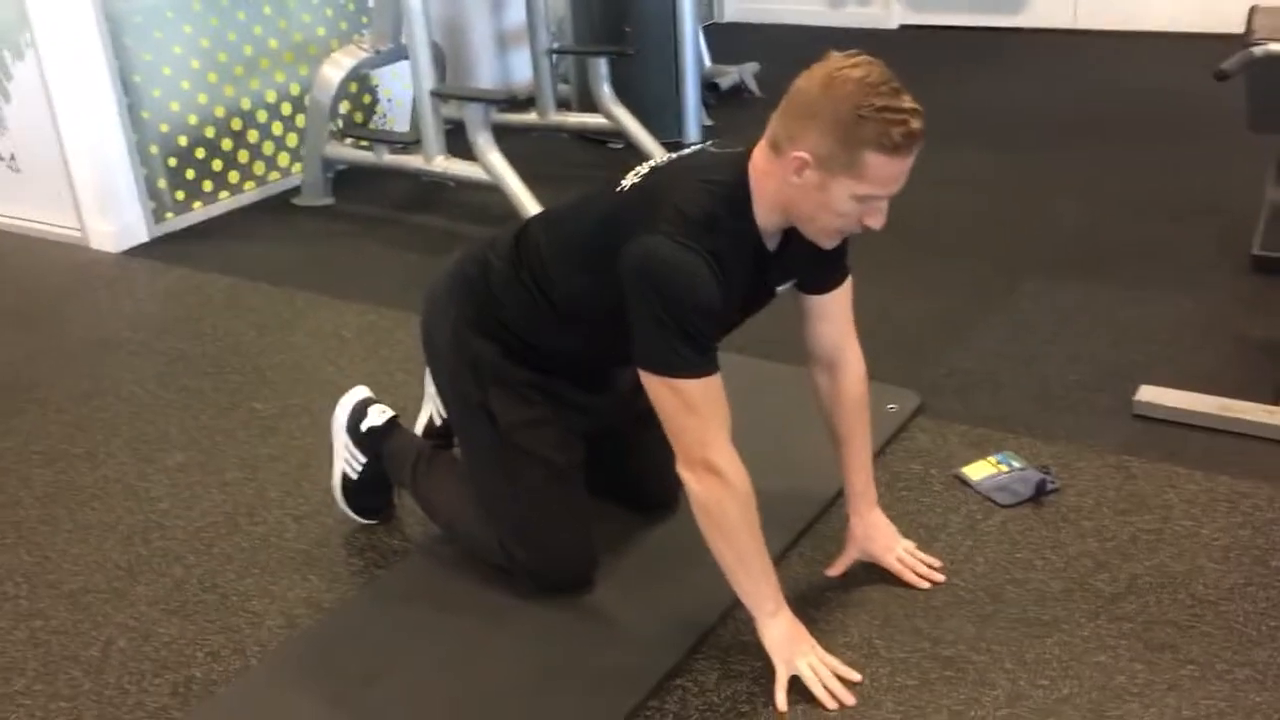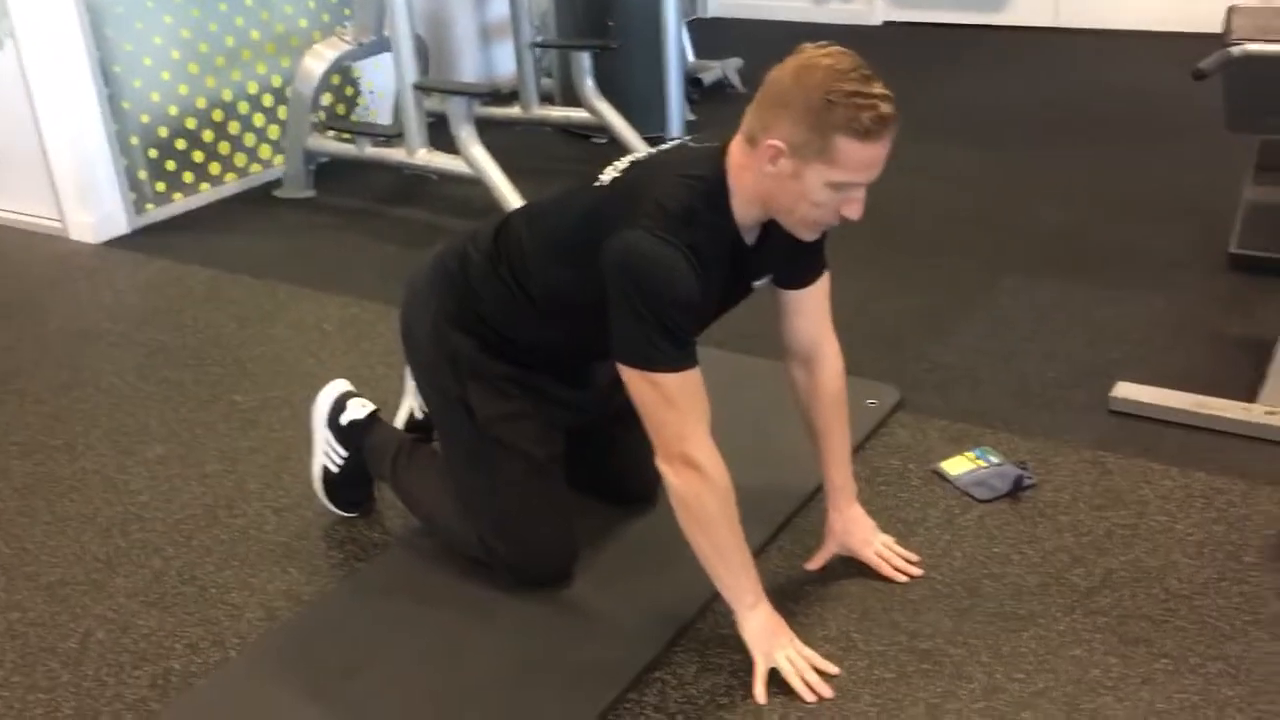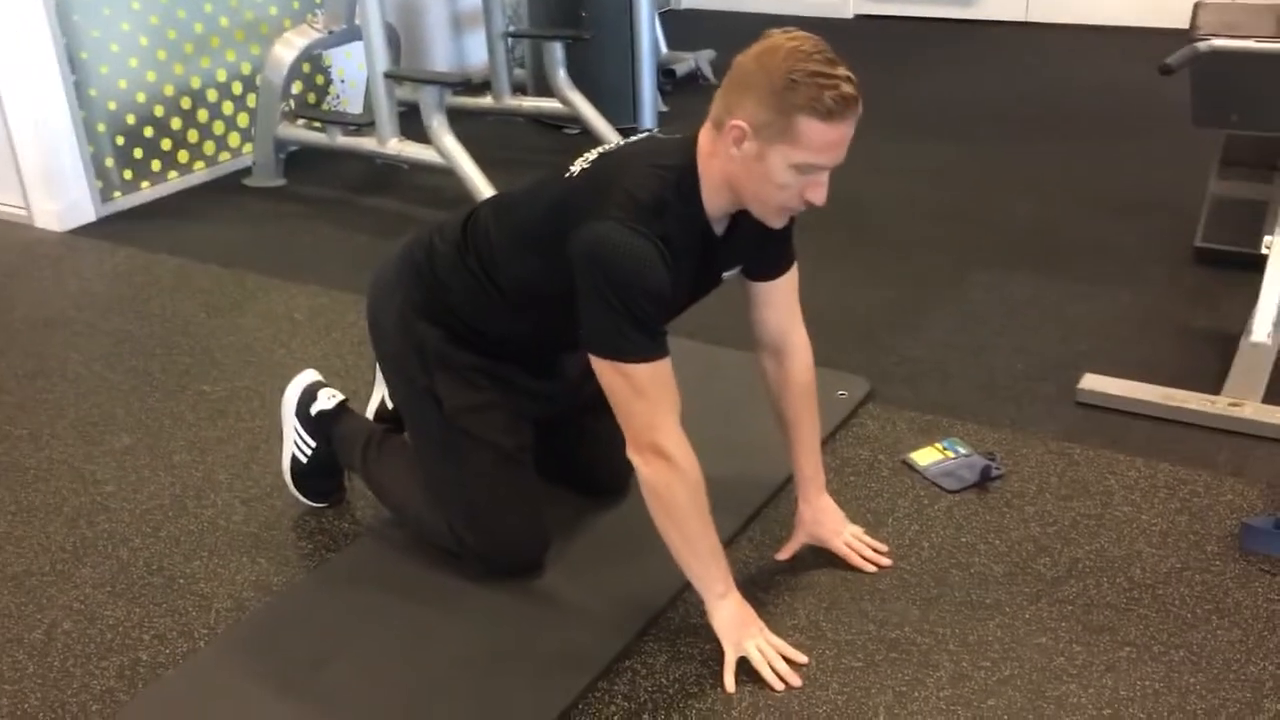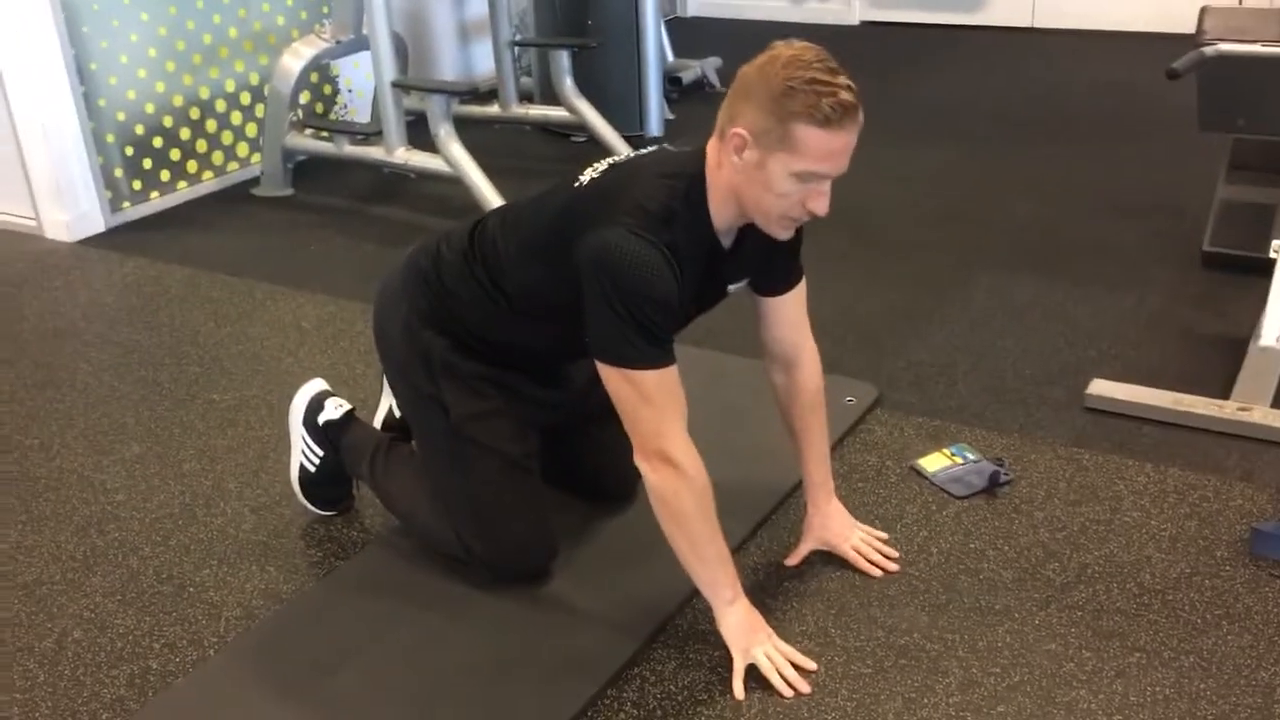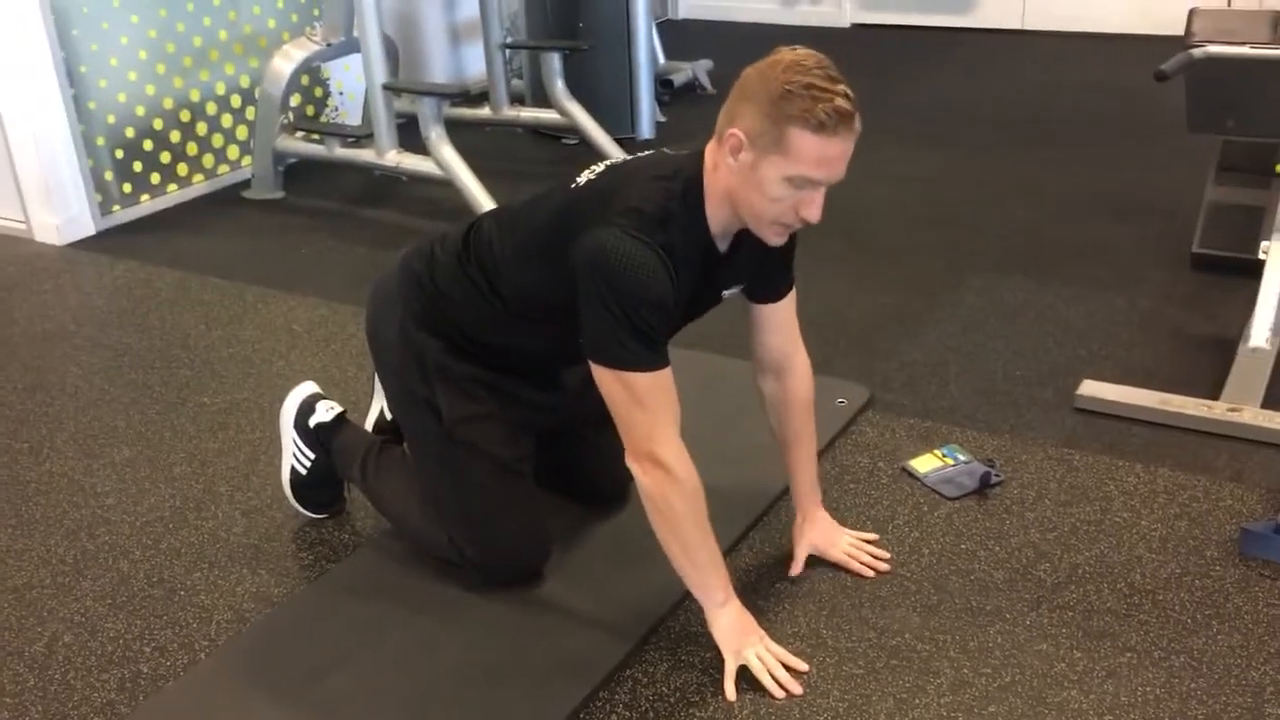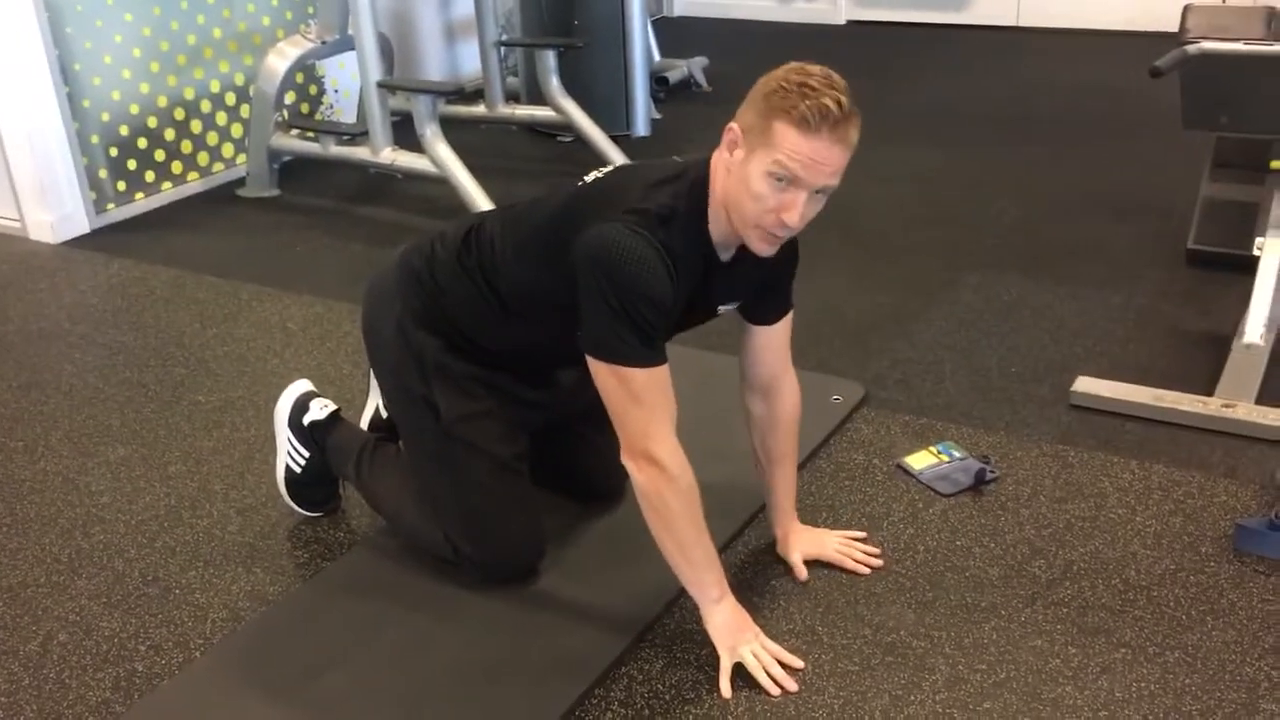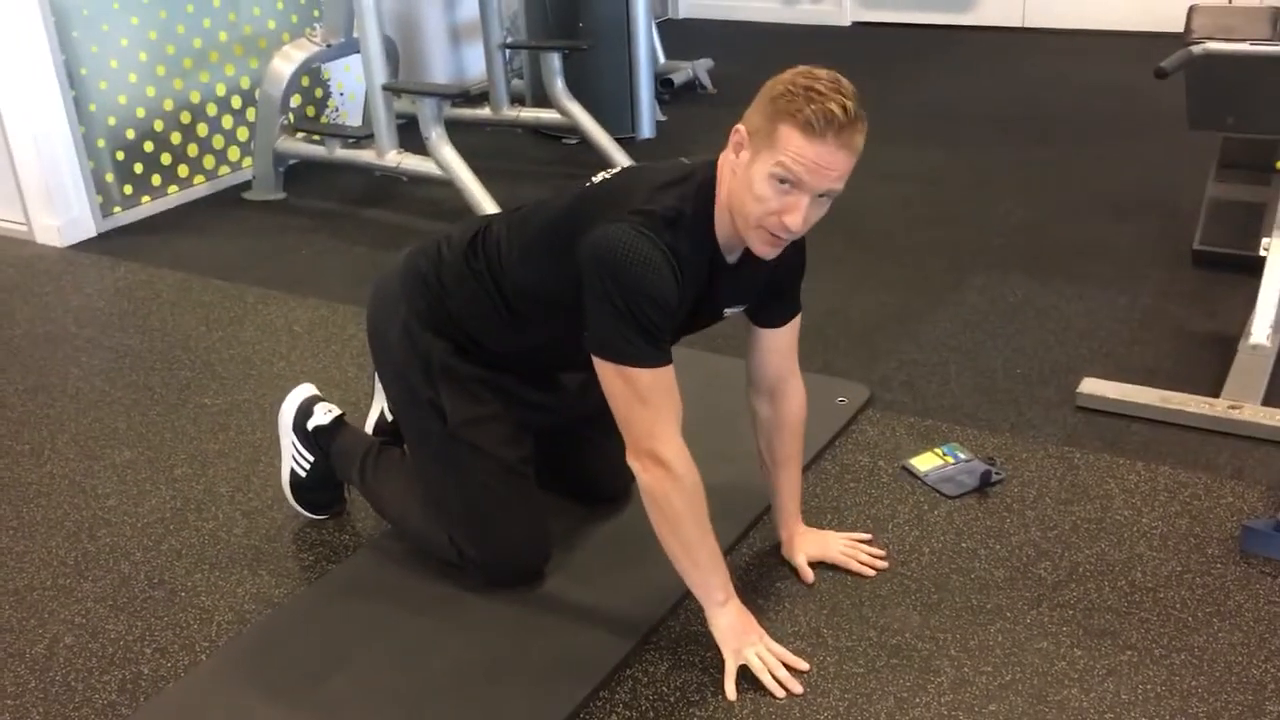
dt=0.2s
person 1, frame 1
left shoulder: (808, 205)
right shoulder: (675, 251)
left elbow: (836, 360)
right elbow: (707, 463)
left wrist: (866, 514)
right wrist: (775, 620)
left hip: (585, 338)
right hip: (488, 333)
left knee: (653, 492)
right knee: (556, 561)
left ankle: (499, 422)
right ankle: (382, 440)
person 1, frame 2
left shoulder: (788, 200)
right shoulder: (655, 246)
left elbow: (814, 354)
right elbow: (686, 456)
left wrist: (844, 508)
right wrist: (754, 613)
left hip: (564, 333)
right hip: (468, 329)
left knee: (632, 485)
right knee: (536, 555)
left ankle: (469, 415)
right ankle: (363, 434)
person 1, frame 3
left shoulder: (759, 193)
right shoulder: (624, 237)
left elbow: (784, 345)
right elbow: (658, 446)
left wrist: (814, 499)
right wrist: (724, 603)
left hip: (532, 325)
right hip: (435, 321)
left knee: (603, 476)
right knee: (507, 545)
left ankle: (470, 412)
right ankle: (332, 425)
person 1, frame 4
left shoulder: (766, 205)
right shoulder: (631, 245)
left elbow: (792, 356)
right elbow: (664, 453)
left wrist: (823, 504)
right wrist: (732, 608)
left hip: (539, 335)
right hip: (440, 329)
left knee: (611, 482)
right knee: (514, 551)
left ankle: (469, 422)
right ankle: (338, 435)
person 1, frame 5
left shoulder: (763, 217)
right shoulder: (628, 249)
left elbow: (782, 365)
right elbow: (655, 455)
left wrist: (810, 512)
right wrist: (723, 610)
left hip: (533, 337)
right hip: (433, 330)
left knee: (603, 485)
right knee: (506, 555)
left ankle: (456, 422)
right ankle: (329, 438)
person 1, frame 6
left shoulder: (765, 232)
right shoulder: (630, 246)
left elbow: (770, 385)
right elbow: (651, 453)
left wrist: (788, 524)
right wrist: (719, 607)
left hip: (529, 337)
right hip: (430, 326)
left knee: (598, 482)
right knee: (503, 551)
right ankle: (325, 435)
person 1, frame 7
left shoulder: (774, 238)
right shoulder: (636, 248)
left elbow: (776, 388)
right elbow: (656, 453)
left wrist: (792, 527)
right wrist: (724, 610)
left hip: (533, 337)
right hip: (433, 328)
left knee: (604, 484)
right knee: (508, 554)
right ankle: (329, 440)
